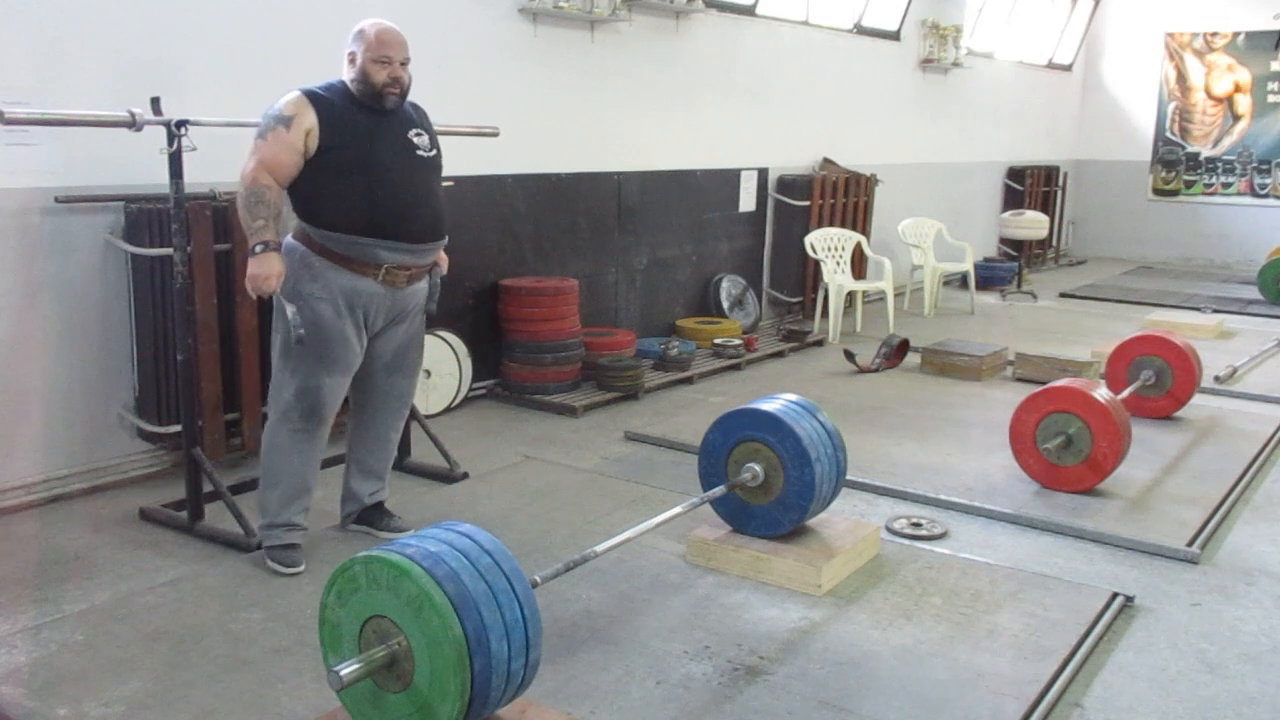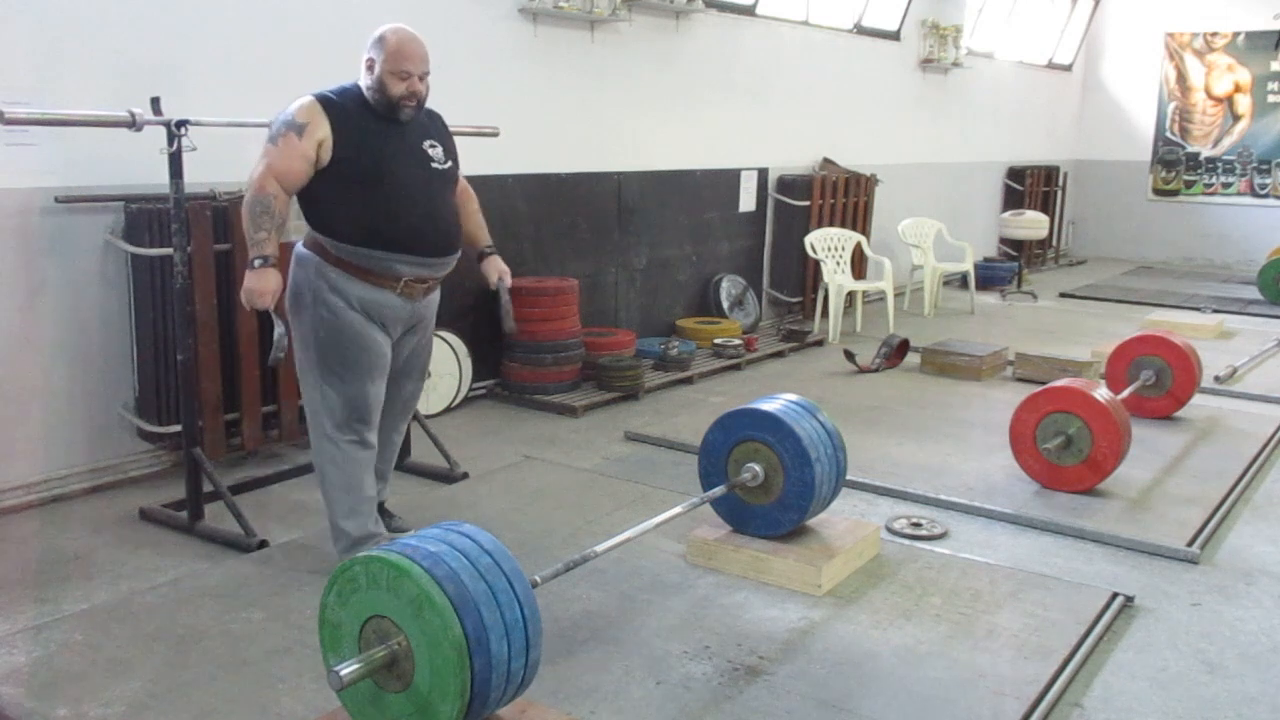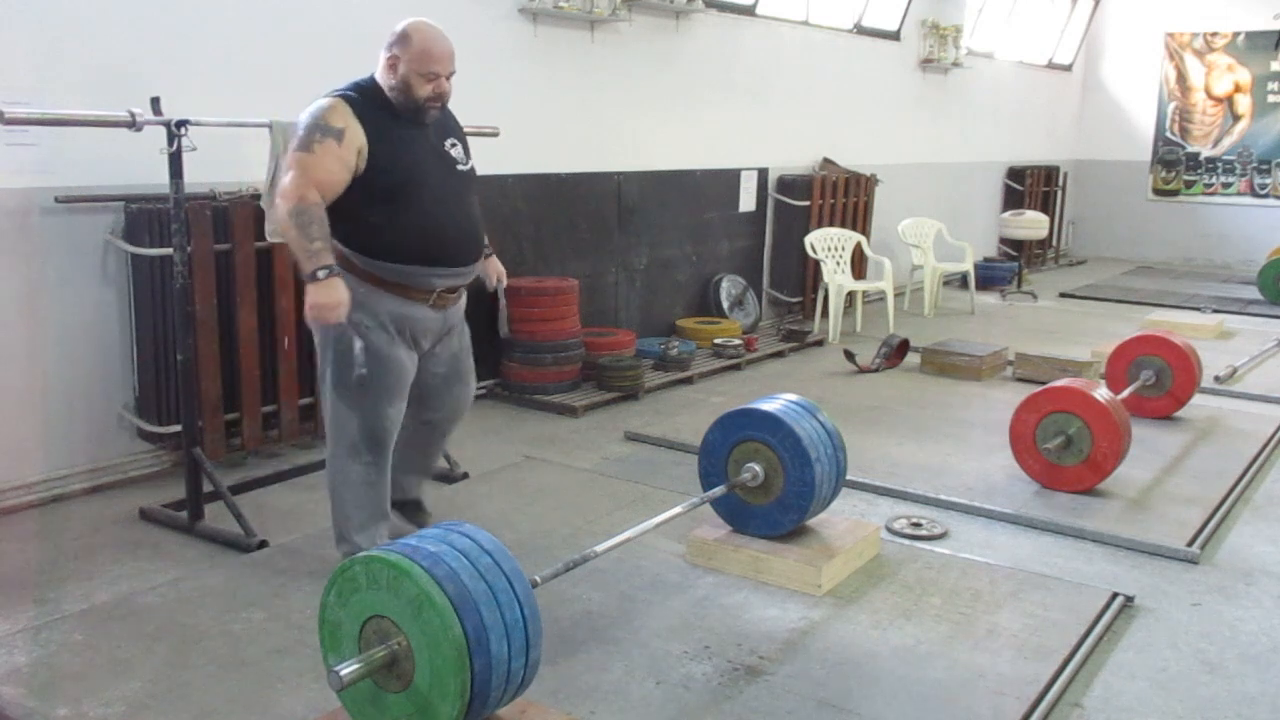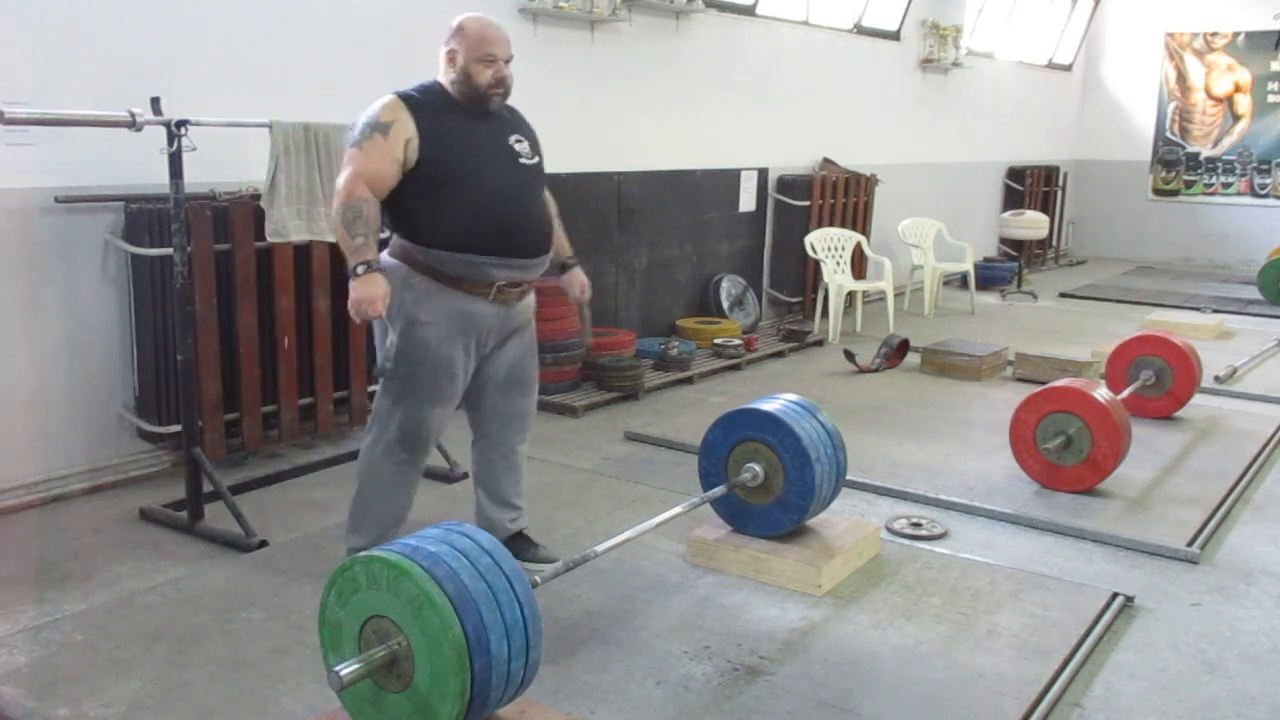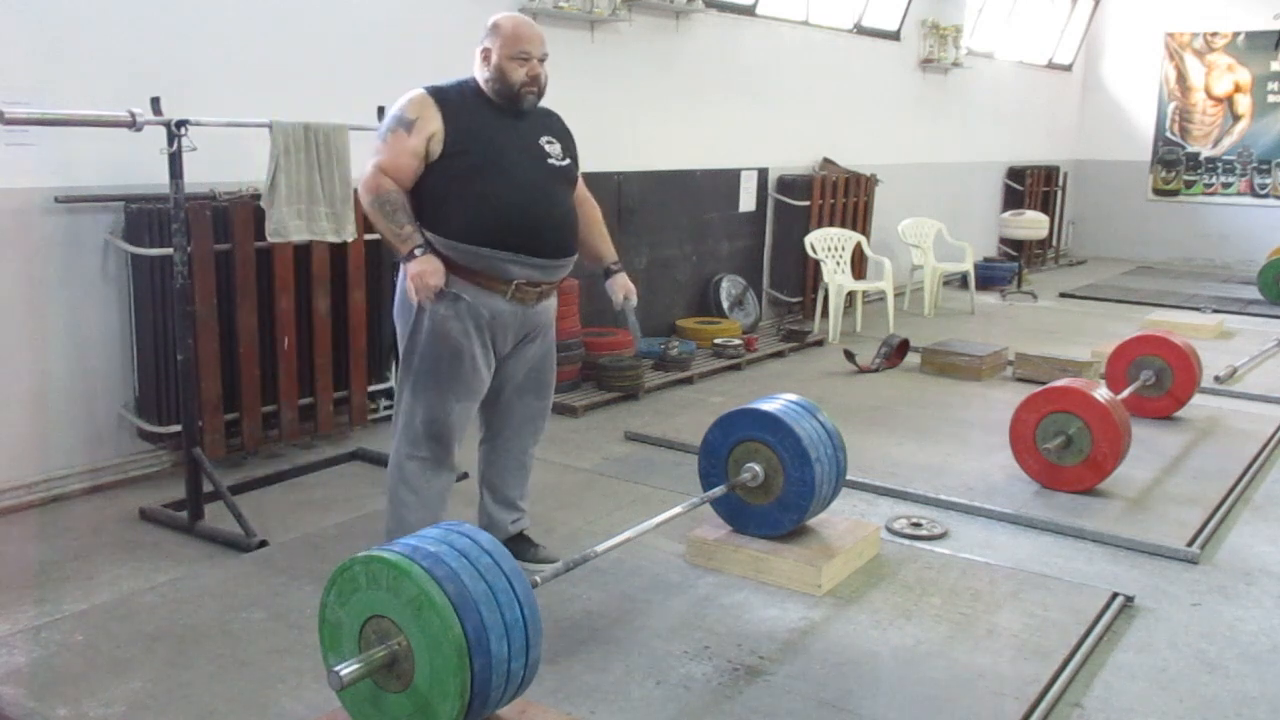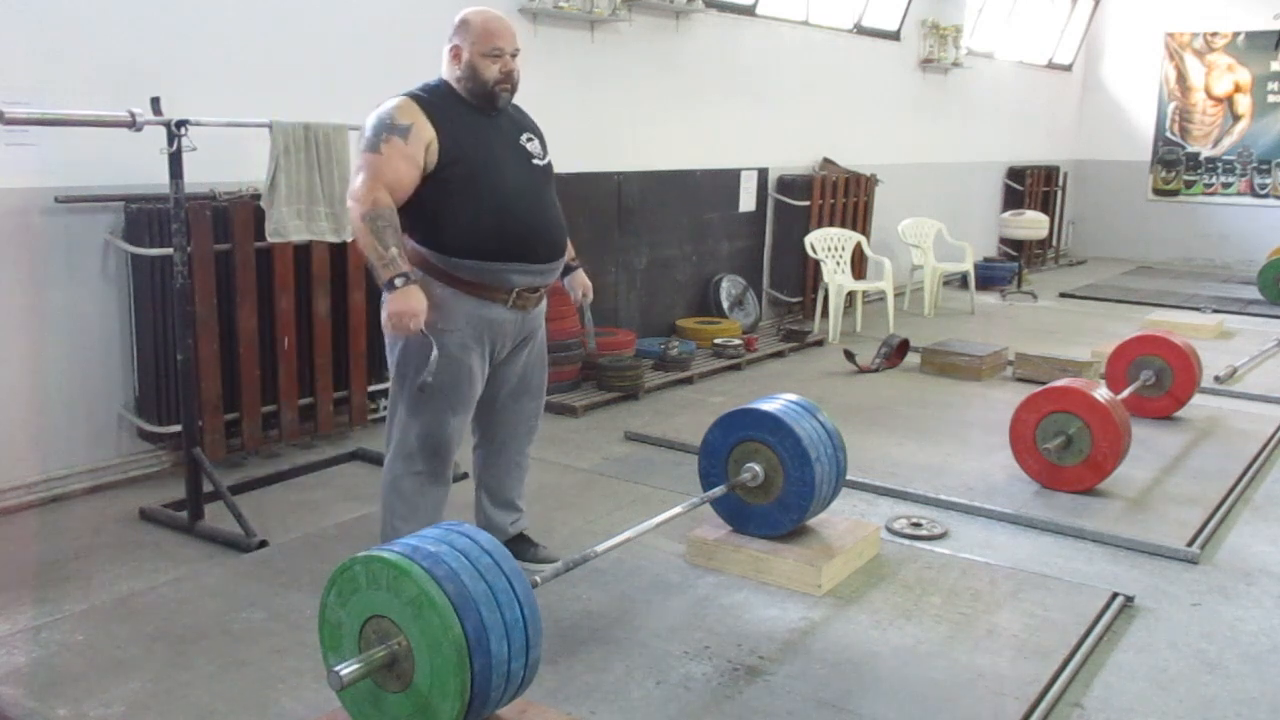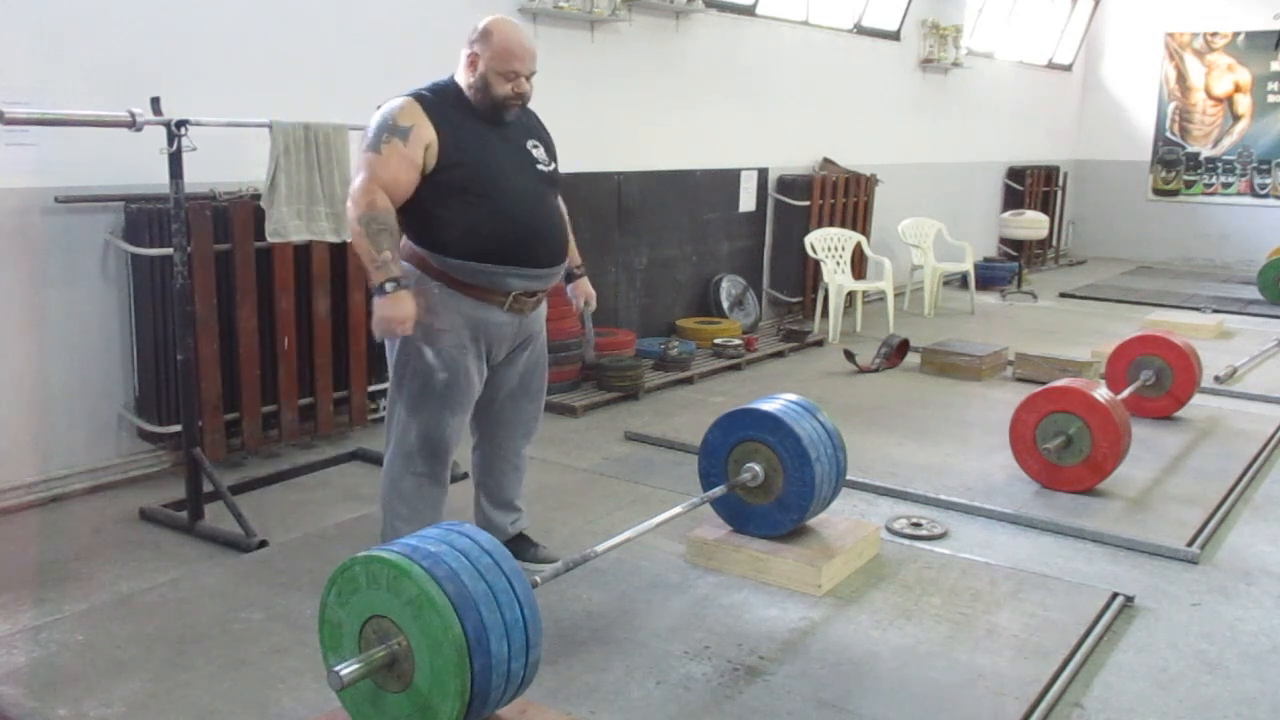
dt=0.5s
person 1, frame 1
left shoulder: (416, 119)
right shoulder: (306, 111)
right elbow: (259, 179)
left wrist: (434, 243)
right wrist: (264, 248)
left hip: (407, 289)
right hip: (330, 283)
left knee: (387, 403)
right knee: (307, 405)
left ankle: (364, 503)
right ankle: (281, 528)
person 1, frame 2
left shoulder: (431, 126)
right shoulder: (319, 118)
left elbow: (458, 194)
right elbow: (268, 187)
left wrist: (485, 252)
right wrist: (262, 262)
left hip: (418, 298)
right hip: (344, 293)
left knee: (391, 414)
right knee: (349, 421)
left ankle: (370, 504)
right ankle: (360, 544)
person 1, frame 3
left shoulder: (442, 119)
right shoulder: (341, 119)
right elbow: (297, 198)
left wrist: (482, 251)
right wrist: (322, 275)
left hip: (443, 305)
right hip: (372, 305)
left knee: (446, 405)
right knee: (367, 431)
left ankle: (402, 494)
right ankle: (366, 552)
person 1, frame 4
left shoulder: (514, 124)
right shoulder: (403, 117)
left elbow: (538, 201)
right elbow: (354, 193)
left wrist: (566, 264)
right wrist: (366, 270)
left hip: (511, 306)
right hip: (434, 303)
left knee: (507, 426)
right knee: (407, 429)
left ankle: (503, 530)
right ankle: (367, 551)
person 1, frame 5
left shoulder: (551, 126)
right shoulder: (432, 110)
left elbow: (578, 203)
right elbow: (378, 181)
left wrist: (612, 268)
right wrist: (415, 252)
left hip: (534, 306)
right hip: (455, 299)
left knee: (518, 428)
right knee: (431, 435)
left ankle: (504, 531)
person 1, frame 6
left shoulder: (518, 120)
right shoulder: (411, 119)
left elbow: (540, 202)
right elbow: (369, 200)
left wrist: (569, 265)
right wrist: (398, 283)
left hip: (524, 309)
right hip: (449, 308)
left knee: (512, 433)
right knee: (427, 442)
left ankle: (504, 534)
person 1, frame 7
left shoulder: (529, 124)
right shoulder: (415, 118)
left elbow: (548, 204)
right elbow: (369, 201)
left wrist: (573, 271)
right wrist: (391, 286)
left hip: (525, 311)
right hip: (447, 309)
left knee: (510, 433)
right knee: (426, 442)
left ankle: (503, 533)
